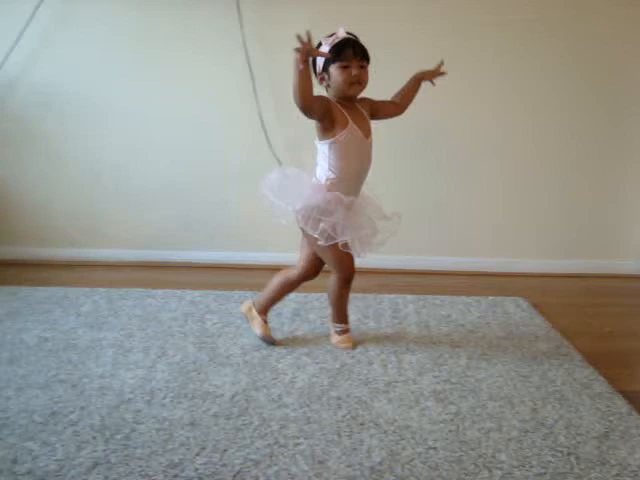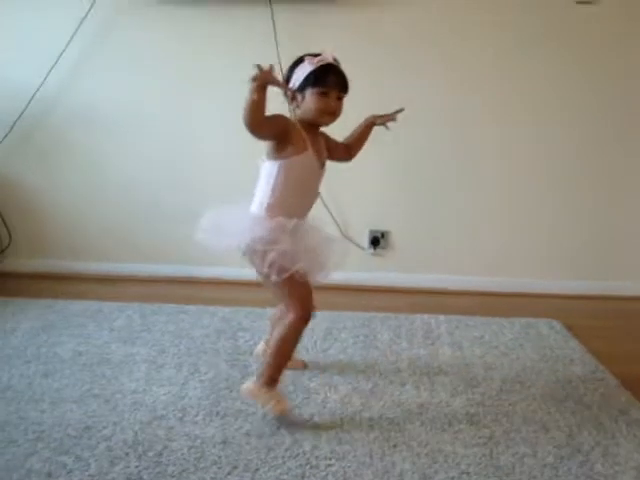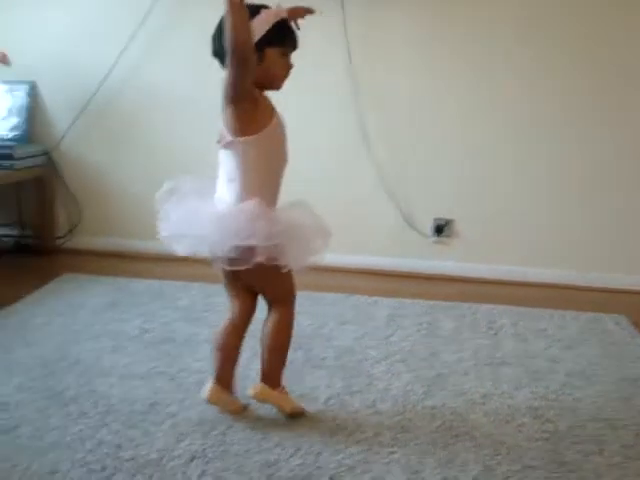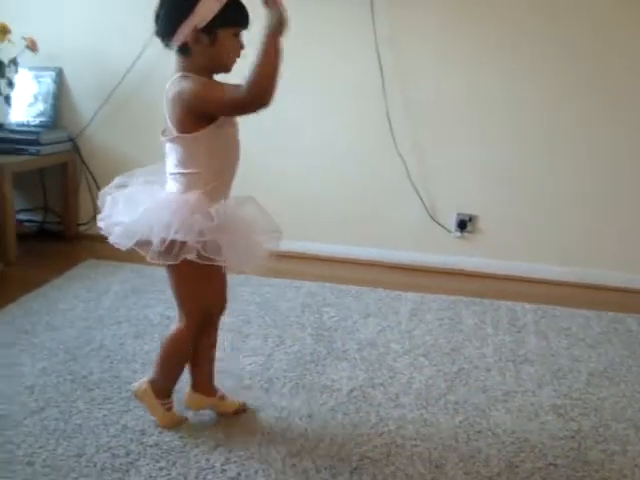
dt=0.7s
person 1, frame 1
left shoulder: (363, 108)
right shoulder: (326, 108)
left elbow: (396, 105)
right elbow: (303, 103)
left wrist: (418, 77)
right wrist: (301, 65)
left hip: (340, 206)
right hip: (321, 205)
left knee: (307, 268)
right knee: (344, 269)
left ankle: (257, 308)
right ankle: (339, 326)
person 1, frame 2
left shoulder: (319, 140)
right shoulder: (284, 128)
left elbow: (346, 151)
right elbow: (254, 125)
left wrist: (370, 122)
right wrist: (260, 86)
left hip: (287, 234)
right hip: (266, 236)
left knee: (296, 300)
right knee: (301, 308)
left ankle: (270, 347)
right ankle: (263, 382)
person 1, frame 3
left shoulder: (246, 95)
right shoulder: (240, 94)
left elbow: (258, 56)
right elbow: (239, 49)
left hip: (229, 220)
right hip: (244, 225)
left knee: (243, 308)
right knee: (283, 301)
left ankle: (221, 386)
right ankle: (270, 384)
person 1, frame 4
left shoulder: (193, 85)
right shoulder: (192, 91)
right elbow: (256, 95)
left hip: (197, 217)
right hip: (187, 222)
left knee: (211, 310)
right knee: (195, 318)
left ankle: (203, 389)
right ankle: (157, 389)
